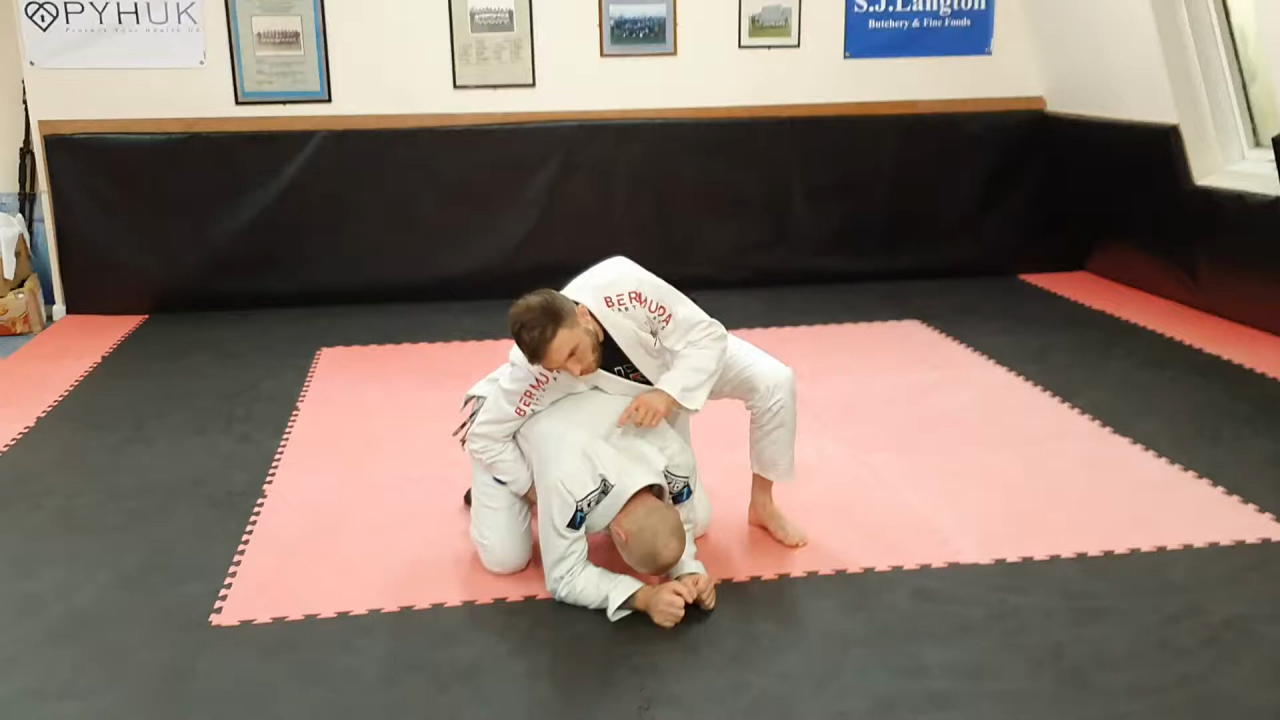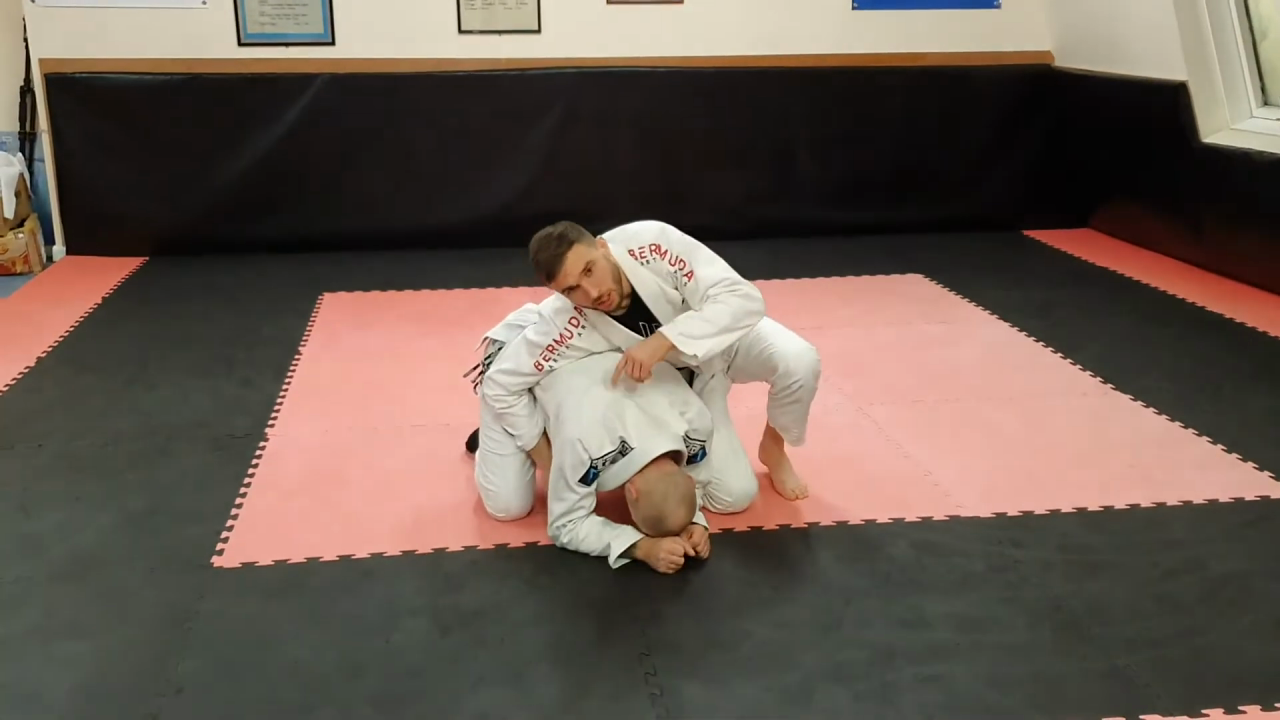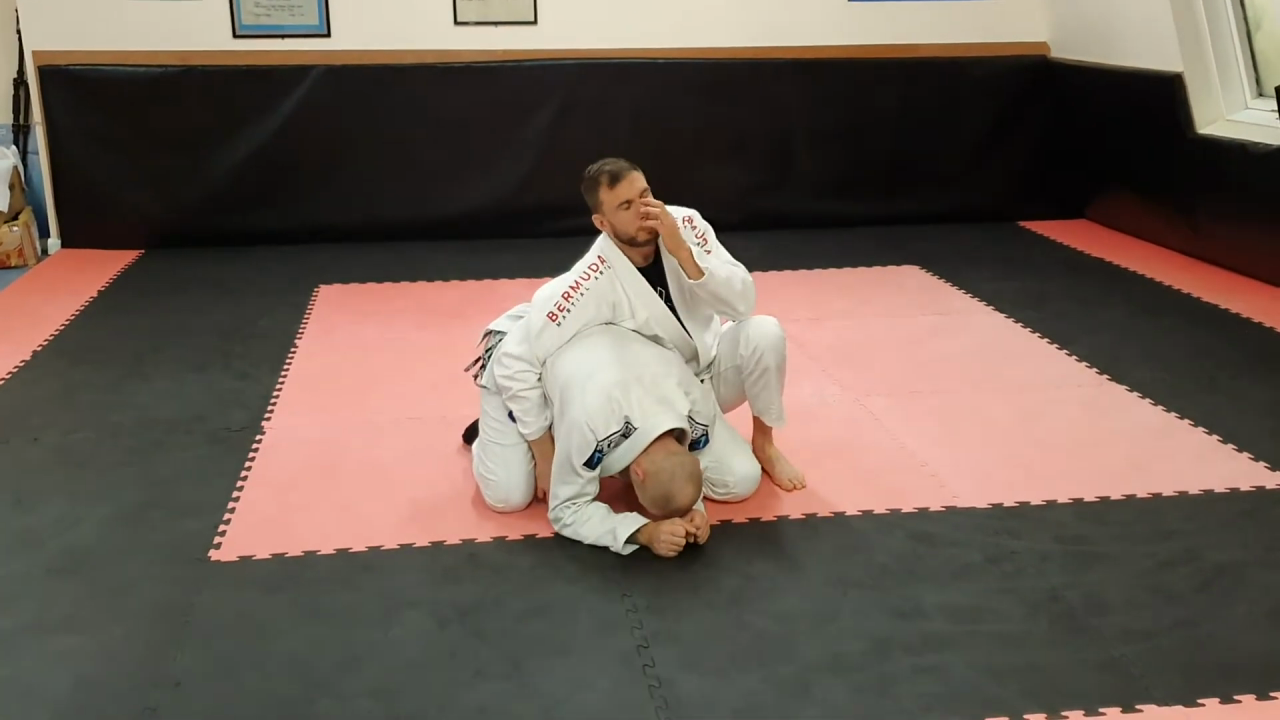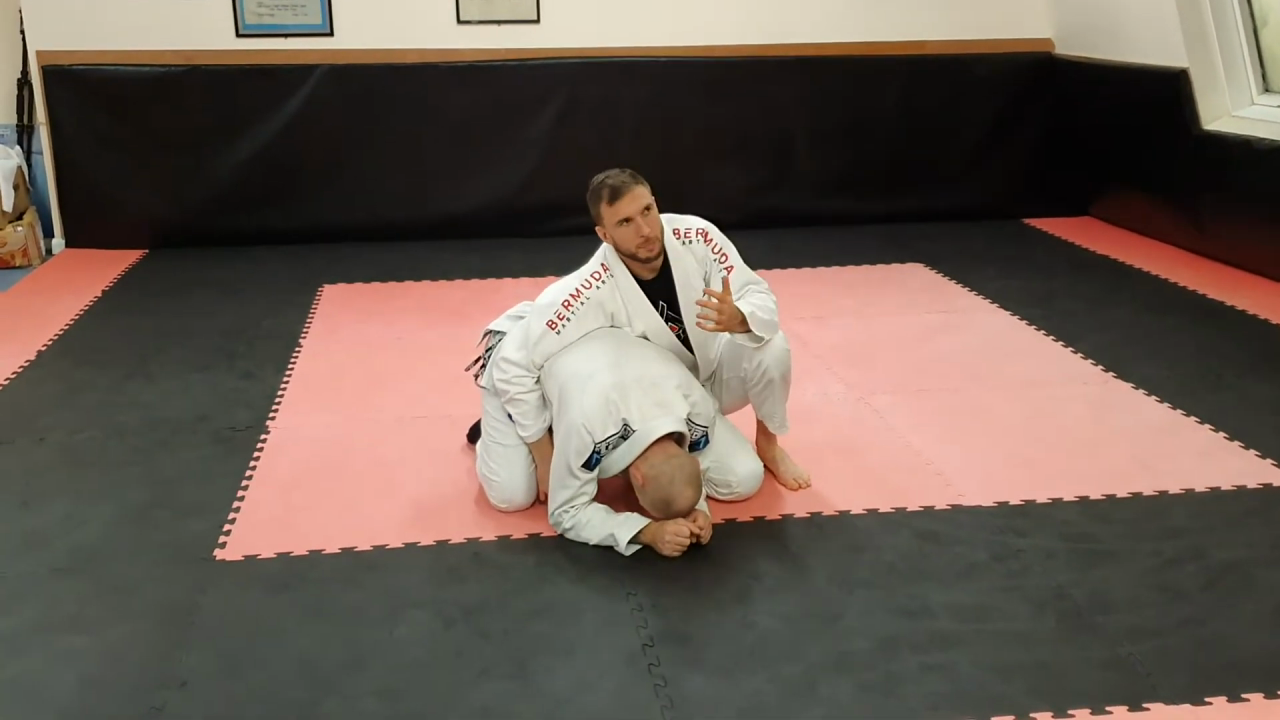
dt=0.7s
person 1, frame 1
left shoulder: (624, 284)
right shoulder: (534, 372)
left elbow: (707, 335)
right elbow: (483, 437)
left wrist: (668, 393)
left hip: (679, 360)
right hip: (631, 401)
left knee: (774, 381)
left ankle: (762, 505)
person 1, frame 2
left shoulder: (651, 243)
right shoulder: (566, 325)
left elbow: (743, 300)
right elbow: (499, 386)
left wrist: (662, 340)
left hip: (724, 332)
left knee: (799, 363)
right knee: (730, 495)
left ankle: (773, 449)
person 1, frame 3
left shoulder: (685, 223)
right shoulder: (591, 283)
left elbow: (741, 301)
right elbow: (513, 363)
left wrist: (681, 250)
right wrist: (545, 454)
left hip: (711, 364)
left knee: (764, 332)
right knee: (734, 481)
left ankle: (763, 443)
person 1, frame 4
left shoulder: (697, 237)
right shoulder: (589, 292)
left elbow: (760, 297)
right elbow: (512, 368)
left wrist: (737, 318)
right wrist: (545, 459)
left hip: (714, 369)
left knee: (769, 348)
left ankle: (768, 443)
person 2, frame 1
left shoulder: (677, 458)
right shoulder: (564, 482)
left elbow: (683, 523)
right elbow: (564, 579)
left wrist: (689, 572)
right wrist: (644, 598)
right knee: (503, 559)
person 2, frame 2
left shoulder: (695, 421)
right shoulder: (584, 438)
left elbow: (694, 480)
right elbow: (566, 526)
left wrist: (694, 525)
right wrist: (642, 548)
right knee: (507, 505)
person 2, frame 3
left shoulder: (701, 408)
right shoulder: (588, 422)
left elbow: (685, 468)
right elbow: (567, 510)
left wrist: (691, 509)
right wrist: (647, 532)
right knee: (509, 496)
right ankle: (492, 430)
person 2, frame 4
left shoulder: (697, 407)
right shoulder: (585, 423)
left elbow: (684, 467)
right elbow: (566, 513)
left wrist: (696, 509)
right wrist: (648, 532)
right knee: (511, 496)
right ankle: (492, 432)
